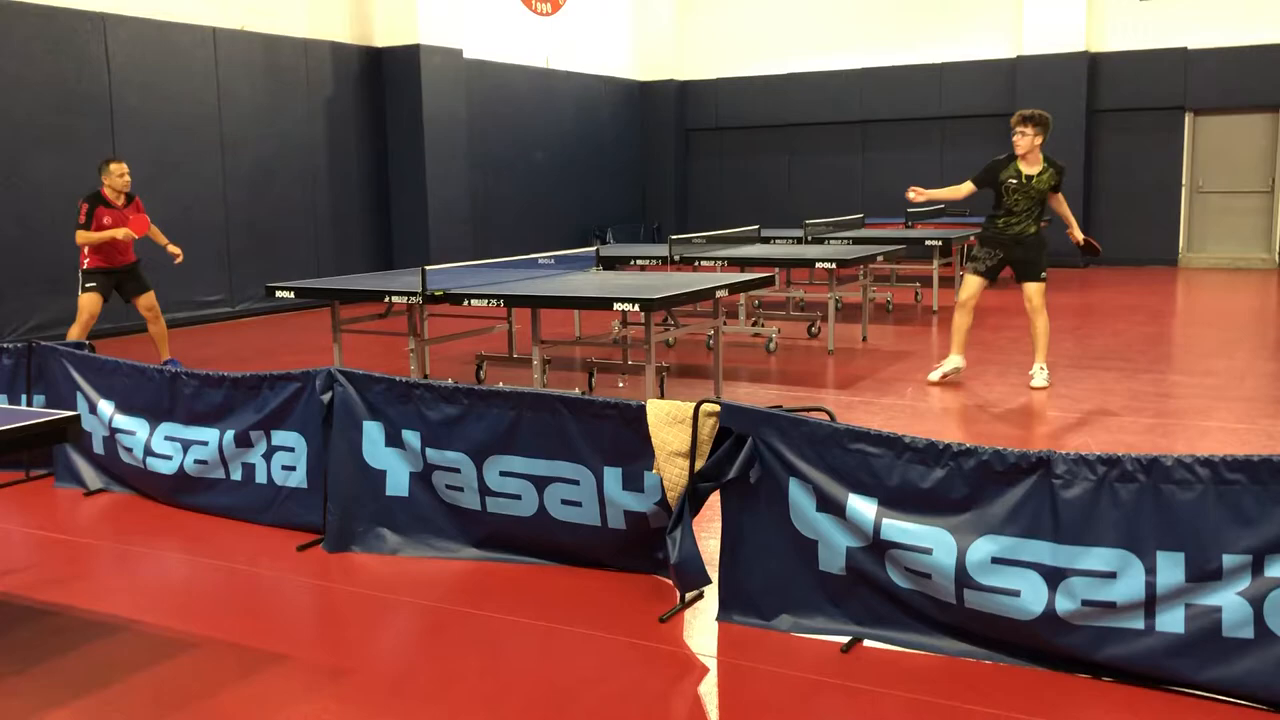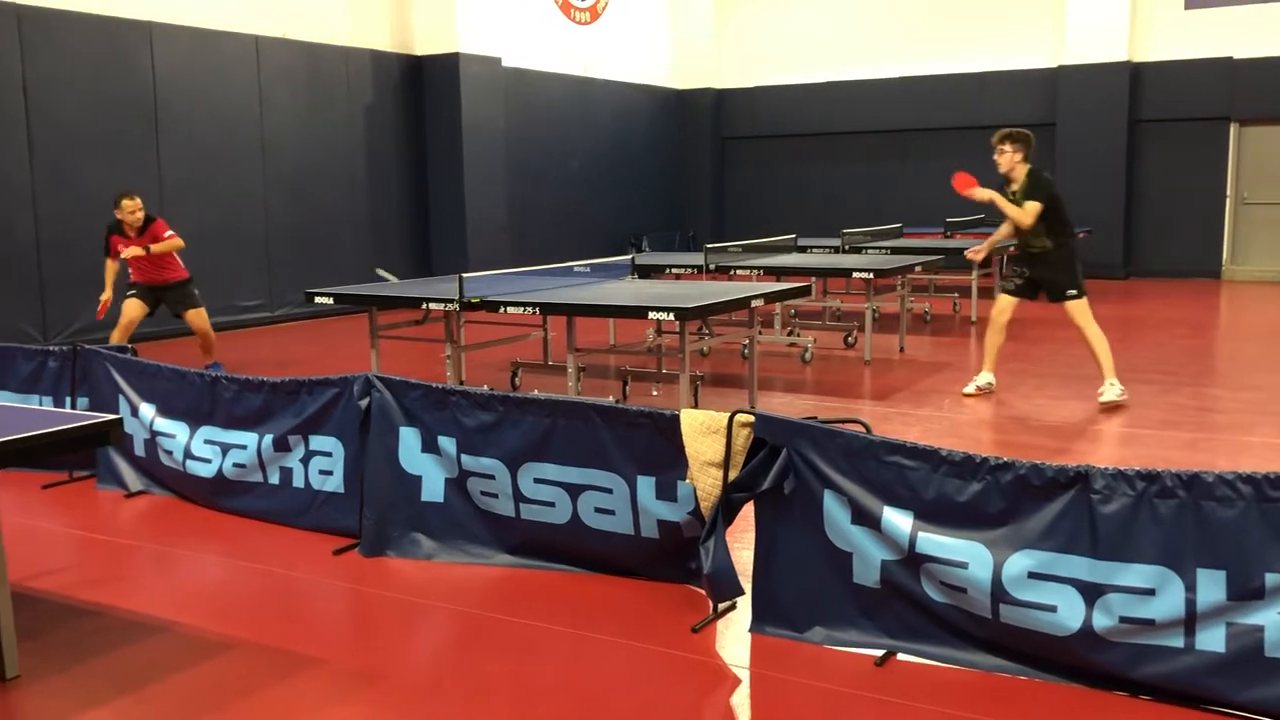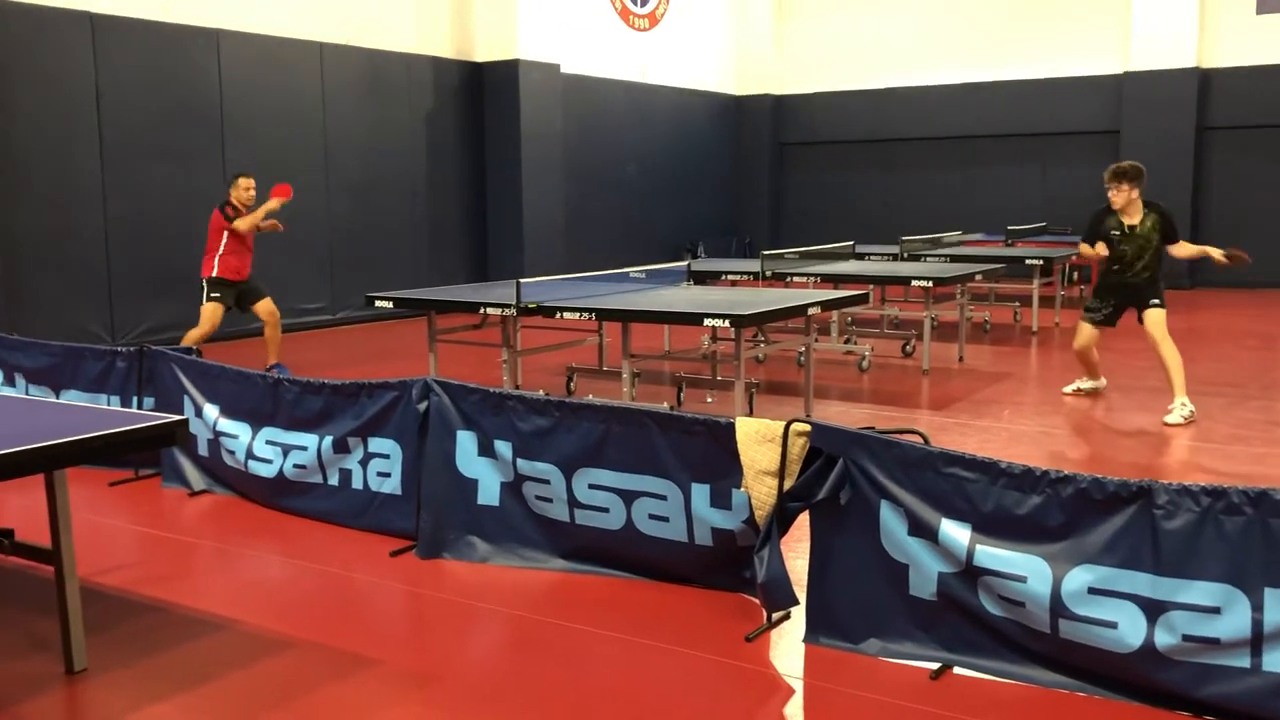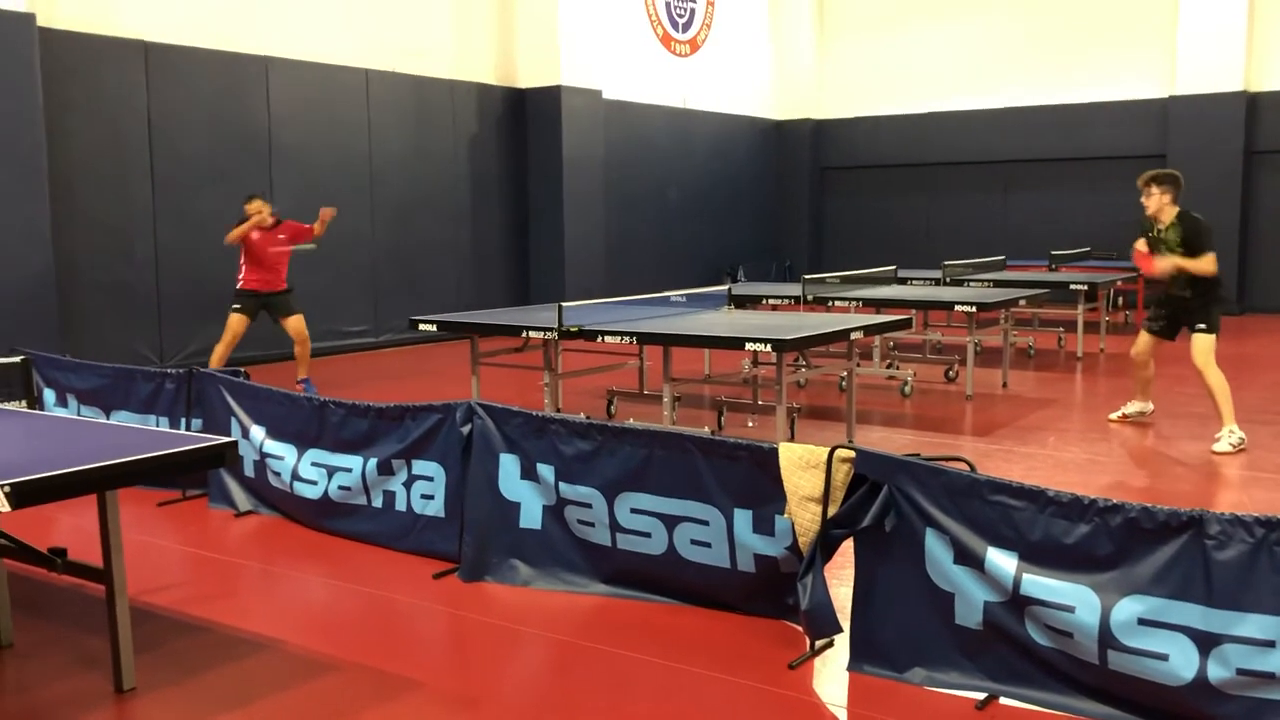
dt=0.7s
person 1, frame 1
left shoulder: (1053, 170)
right shoulder: (1000, 166)
right elbow: (961, 190)
left wrist: (1072, 224)
right wrist: (927, 194)
left hip: (1029, 242)
right hip: (994, 239)
left knee: (1035, 304)
right knee: (965, 299)
left ankle: (1040, 367)
right ankle: (954, 360)
person 1, frame 2
left shoulder: (1039, 181)
right shoulder: (1007, 186)
left elbow: (1025, 220)
left wrist: (993, 196)
right wrist: (986, 245)
left hip: (1058, 256)
right hip: (1027, 257)
left knee: (1082, 320)
right knee: (998, 315)
left ankle: (1112, 383)
right ankle: (986, 377)
person 1, frame 3
left shoulder: (1159, 215)
right shoulder: (1103, 217)
left elbow: (1176, 249)
right elbow: (1083, 249)
left wrist: (1207, 250)
right wrist: (1095, 253)
left hip: (1146, 282)
right hip: (1110, 285)
left knee: (1157, 333)
right knee: (1081, 345)
left ankle: (1182, 404)
right ankle: (1093, 380)
person 1, frame 4
left shoulder: (1193, 225)
right shoulder: (1152, 226)
left elbow: (1209, 267)
right elbow: (1151, 264)
left wrist: (1176, 263)
right wrist: (1140, 253)
left hip: (1202, 300)
right hip: (1172, 299)
left knee: (1202, 361)
right knee: (1139, 353)
left ankle: (1232, 431)
right ankle: (1141, 404)
person 2, frame 1
left shoulder: (133, 201)
right shoulder: (91, 203)
left elbow: (147, 226)
right elbow: (80, 239)
left wrist: (167, 245)
right wrist: (114, 232)
left hip: (127, 266)
right hip: (96, 268)
left knee: (153, 312)
right knee: (86, 317)
left ankle: (167, 361)
person 2, frame 2
left shoulder: (154, 224)
right shoulder: (113, 232)
left elbow: (178, 243)
right elbow: (112, 259)
left wrist: (145, 249)
right wrist: (108, 289)
left hip: (176, 282)
right hip: (143, 284)
left knee: (203, 330)
right knee: (126, 322)
left ankle: (211, 364)
person 2, frame 3
left shoulder: (243, 212)
right shoulder: (225, 209)
right elbow: (244, 226)
left wrist: (263, 226)
right wrist: (267, 207)
left hip: (242, 279)
right hip: (218, 278)
left knee: (272, 316)
right knee: (209, 326)
left ankle: (273, 364)
person 2, frame 4
left shoulder: (287, 227)
right shoulder: (245, 227)
left elbow: (315, 232)
right elbow: (230, 239)
left wrist: (323, 219)
right wrist: (252, 222)
left hip: (278, 292)
right hip: (248, 292)
left knee: (301, 336)
right knee: (230, 337)
left ankle: (303, 379)
